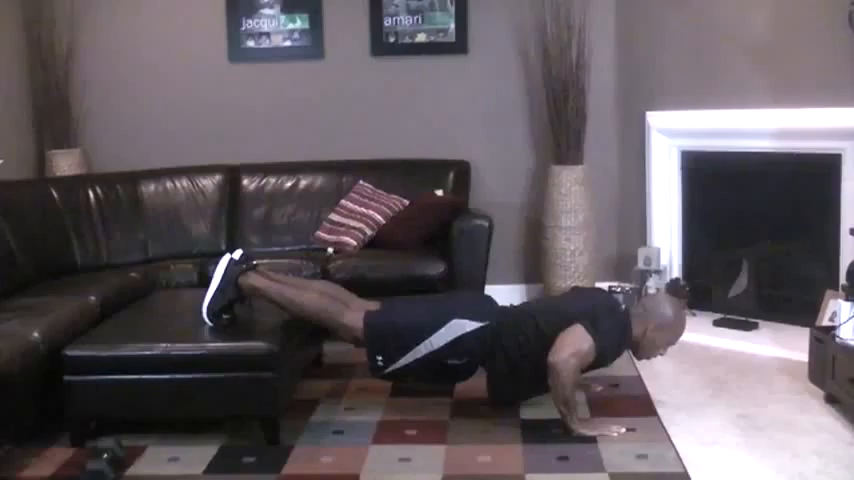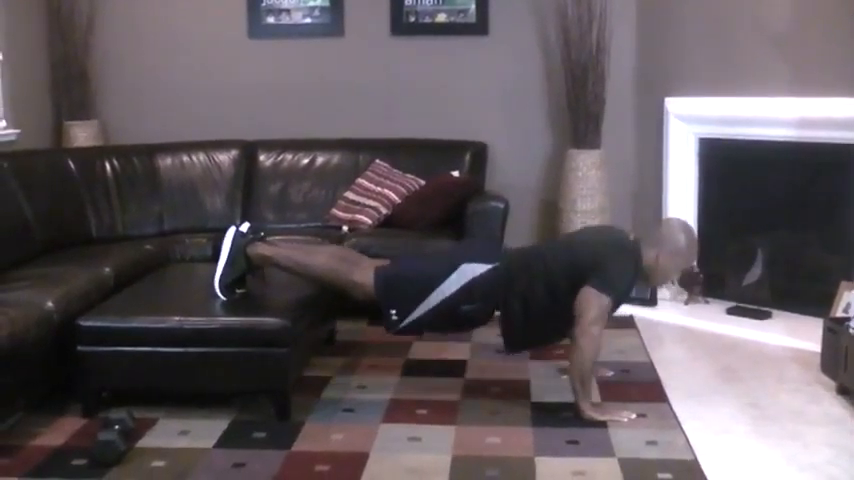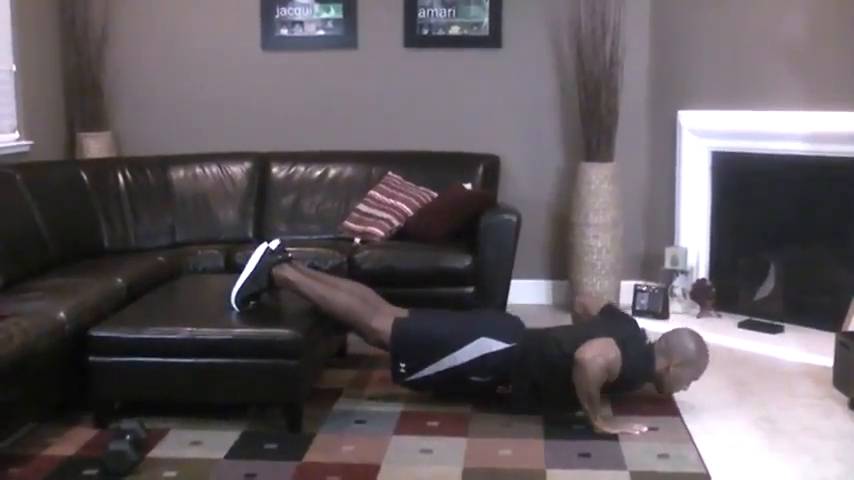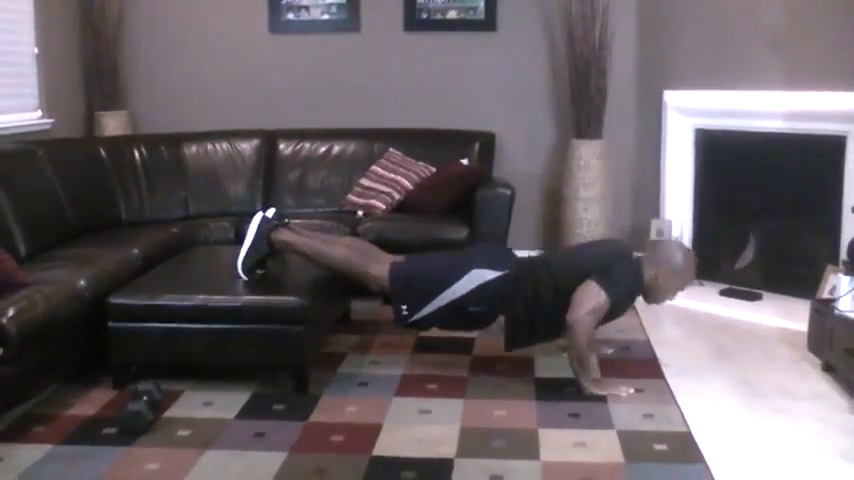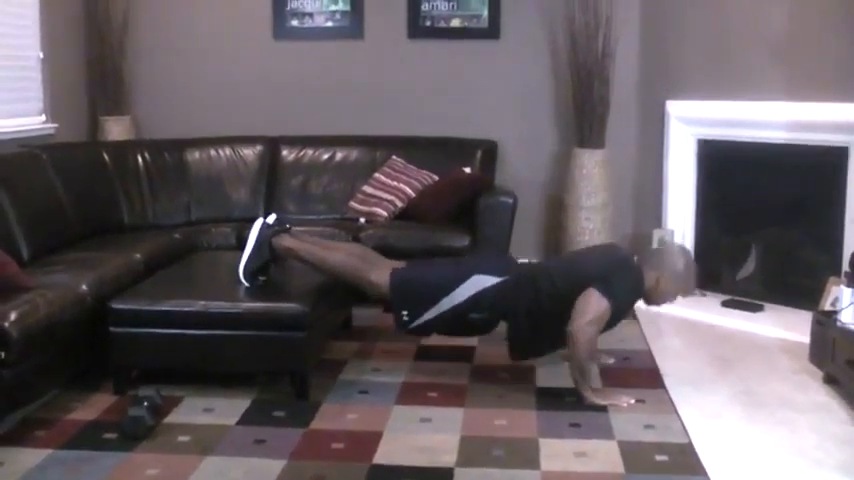
dt=1s
person 1, frame 1
left shoulder: (606, 305)
right shoulder: (612, 330)
right elbow: (560, 359)
left wrist: (569, 379)
right wrist: (575, 420)
left hip: (476, 319)
right hip: (469, 336)
left knee: (357, 309)
right knee: (352, 323)
left ankle: (247, 272)
right ankle: (243, 281)
person 1, frame 2
left shoulder: (617, 244)
right shoulder: (622, 264)
right elbow: (587, 330)
left wrist: (582, 367)
right wrist: (586, 404)
left hip: (485, 269)
right hip: (478, 282)
left knee: (367, 268)
right knee: (363, 281)
left ankle: (254, 245)
right ankle: (251, 251)
person 1, frame 3
left shoulder: (629, 332)
right shoulder: (635, 361)
left elbow: (585, 301)
right elbow: (589, 360)
right wrist: (599, 419)
left hip: (502, 338)
right hip: (495, 357)
left knee: (386, 318)
right knee: (381, 327)
left ankle: (281, 264)
right ankle: (276, 272)
person 1, frame 4
left shoulder: (620, 258)
right shoulder: (624, 278)
right elbow: (578, 317)
left wrist: (584, 345)
right wrist: (589, 380)
left hip: (496, 272)
right hip: (489, 285)
left knee: (384, 264)
right knee: (379, 275)
left ankle: (279, 228)
right ankle: (275, 236)
person 1, frame 5
left shoulder: (619, 260)
right shoulder: (621, 278)
right elbow: (579, 329)
left wrist: (585, 348)
right wrist: (588, 390)
left hip: (494, 279)
right hip: (488, 292)
left knee: (385, 271)
right knee: (379, 281)
left ankle: (280, 234)
right ankle: (275, 241)
